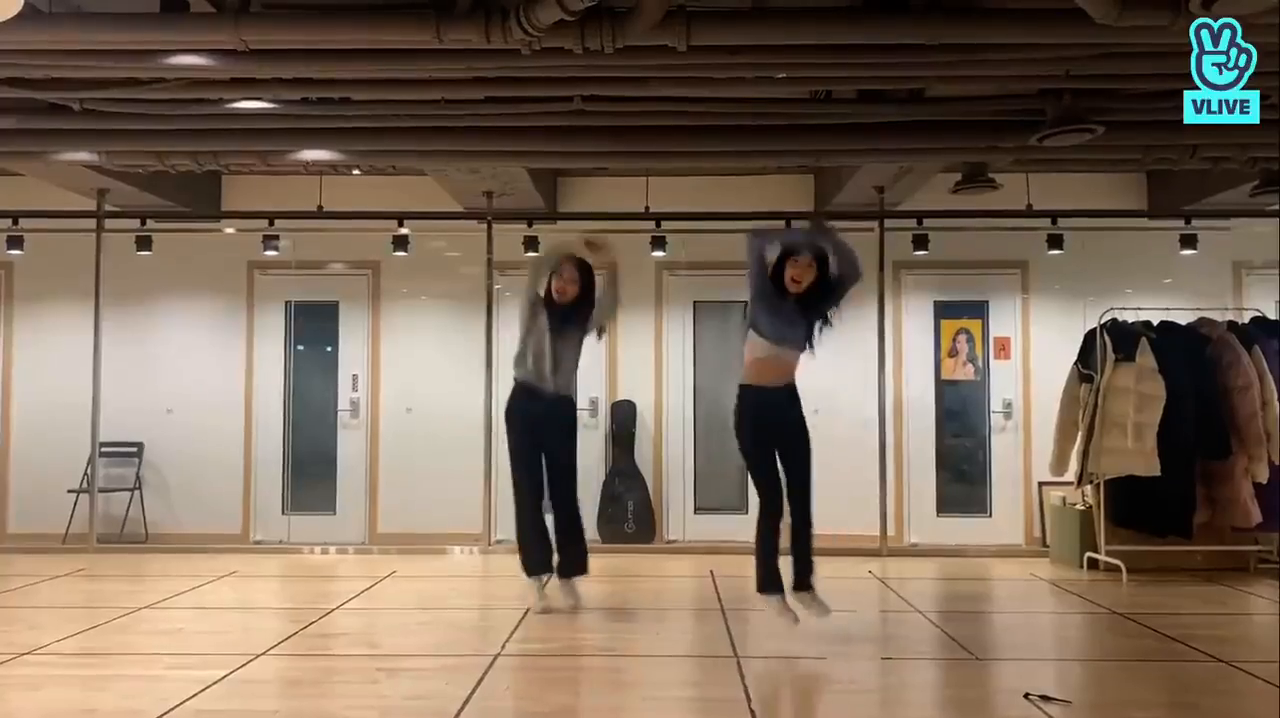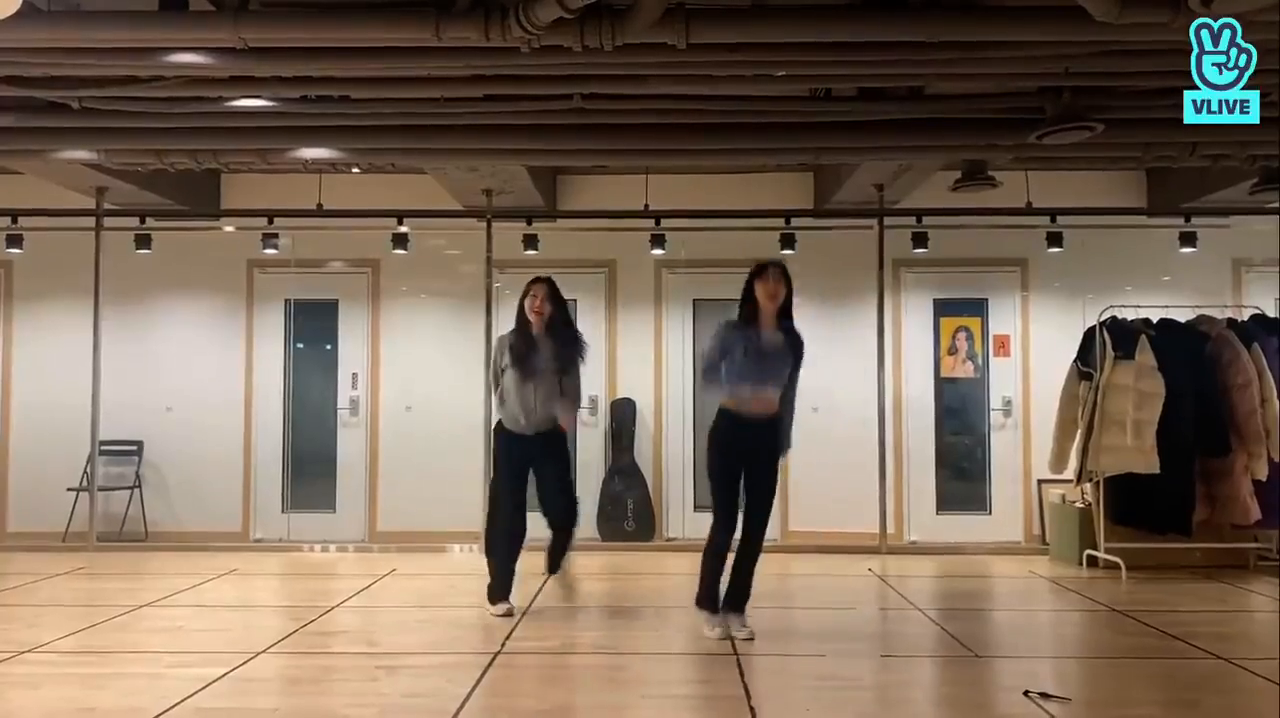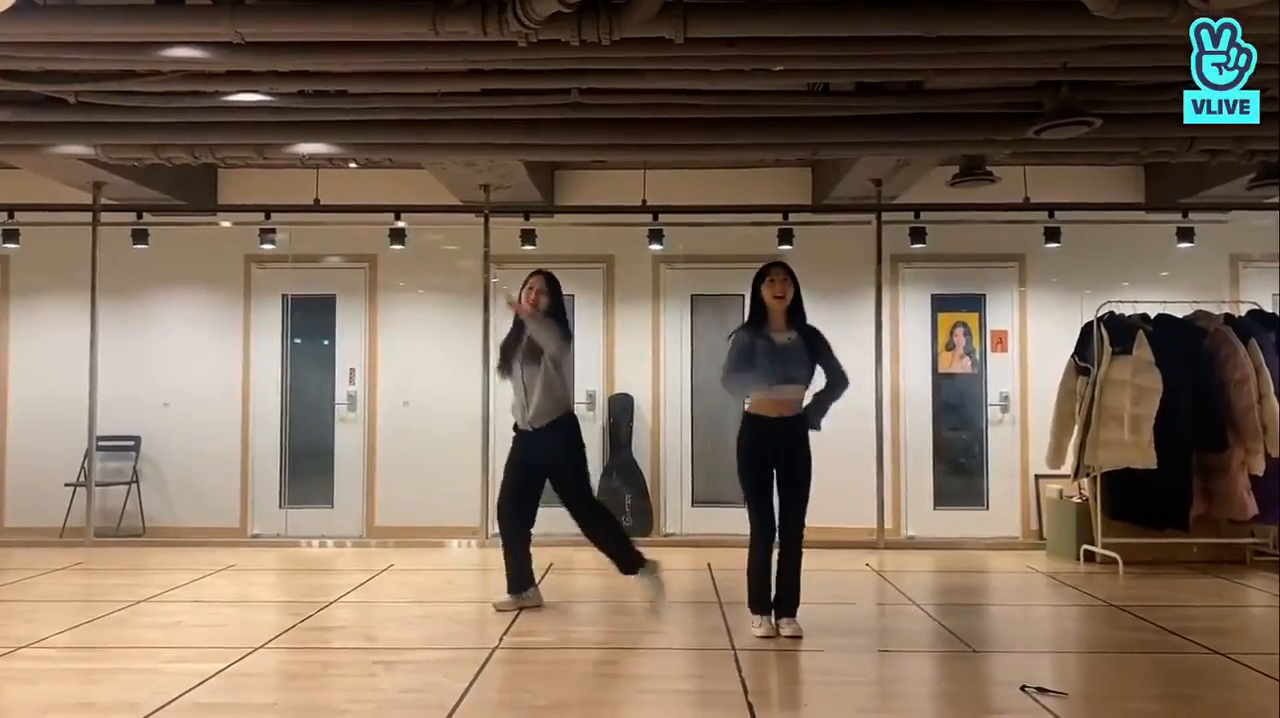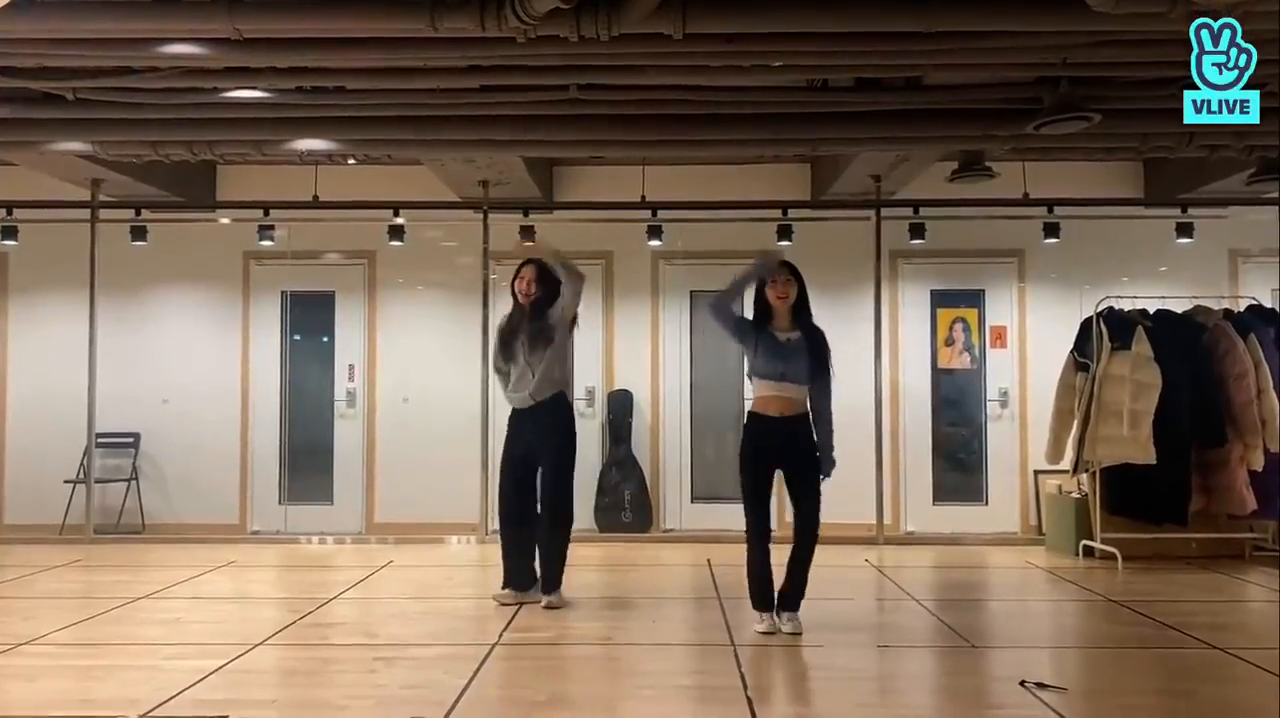
dt=0.5s
person 1, frame 1
left shoulder: (808, 312)
right shoulder: (763, 296)
left elbow: (849, 273)
right elbow: (757, 244)
left wrist: (830, 241)
right wrist: (803, 236)
left hip: (788, 406)
right hip: (752, 405)
left knee: (801, 498)
right knee: (771, 498)
left ankle: (804, 585)
right ankle: (770, 587)
person 1, frame 2
left shoulder: (790, 342)
right shoulder: (731, 331)
right elbow: (707, 374)
left wrist: (784, 435)
right wrist: (729, 391)
left hip: (762, 443)
right hip: (727, 434)
left knee: (756, 529)
right knee: (724, 523)
left ankle: (735, 610)
right ankle: (710, 608)
person 1, frame 3
left shoulder: (808, 337)
right shoulder: (748, 338)
left elbow: (838, 380)
right elbow: (731, 380)
left wrist: (817, 409)
right wrist: (744, 379)
left hip: (794, 434)
right hip: (756, 433)
left knee: (793, 528)
right knee: (763, 527)
left ankle: (787, 611)
right ankle: (761, 611)
person 1, frame 4
left shoulder: (813, 337)
right shoulder: (751, 333)
left elbow: (822, 397)
right elbow: (717, 307)
left wrist: (826, 447)
right wrist: (754, 272)
left hip: (799, 434)
right hip: (759, 433)
left knee: (808, 526)
right knee: (757, 527)
left ankle: (788, 607)
right ankle: (764, 608)
person 2, frame 1
left shoulder: (579, 323)
right shoulder: (534, 309)
left elbow: (607, 312)
right elbow: (535, 272)
left wrist: (604, 263)
right wrist: (562, 257)
left hip: (559, 409)
right hip: (524, 404)
left knee: (564, 496)
right knee: (528, 492)
left ankle: (568, 576)
right ankle: (537, 573)
person 2, frame 2
left shoulder: (564, 348)
right shoulder: (507, 344)
left elbow: (571, 396)
right elbow: (497, 390)
left wrist: (567, 413)
right wrist: (507, 419)
left hip: (550, 438)
right hip: (511, 437)
left knee: (562, 510)
right knee: (506, 515)
left ankle: (556, 565)
right ankle: (499, 594)
person 2, frame 3
left shoulder: (557, 331)
right shoulder: (514, 341)
left elbow: (554, 341)
left wrist: (530, 317)
left hip: (560, 431)
right hip: (526, 434)
left knee: (584, 507)
right knee: (511, 511)
left ankle: (641, 566)
right ankle: (522, 589)
person 2, frame 4
left shoulder: (556, 316)
right shoulder: (508, 327)
left elbow: (576, 281)
left wrist: (548, 253)
right wrist: (514, 397)
left hip: (554, 416)
right hip: (521, 419)
left knee: (555, 501)
right knee: (511, 502)
left ankle: (551, 586)
right ankle: (521, 583)
